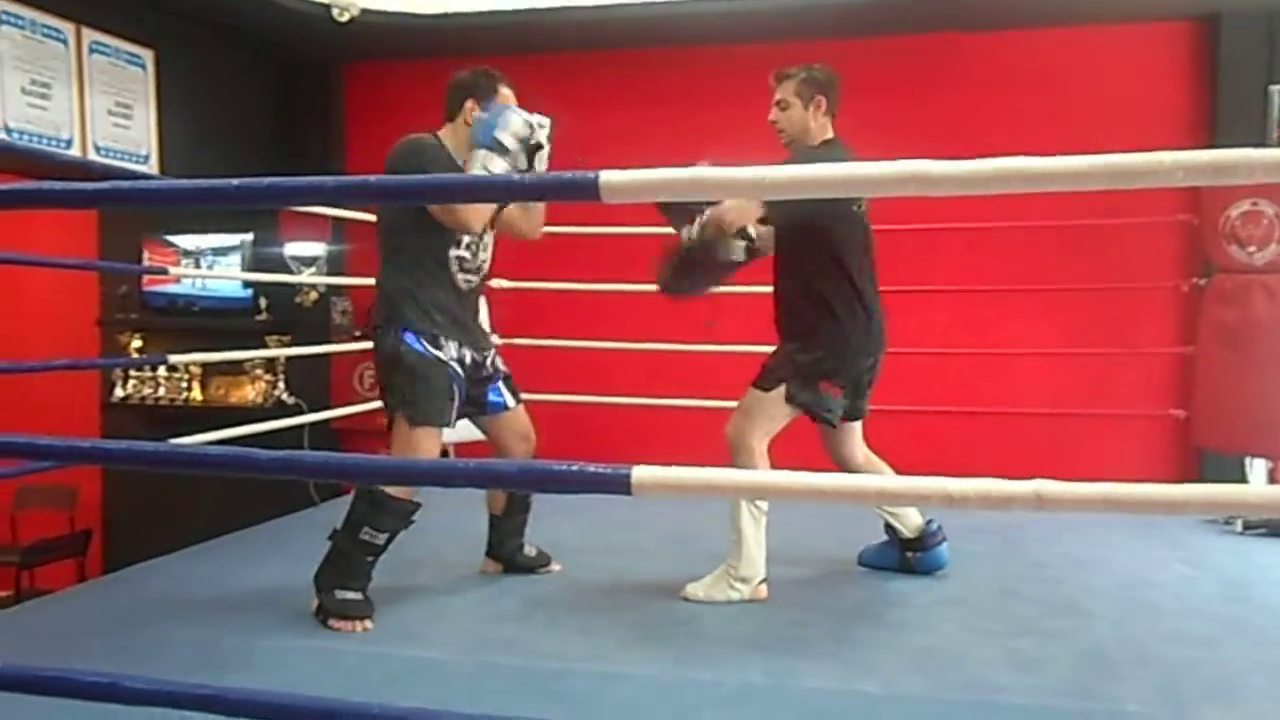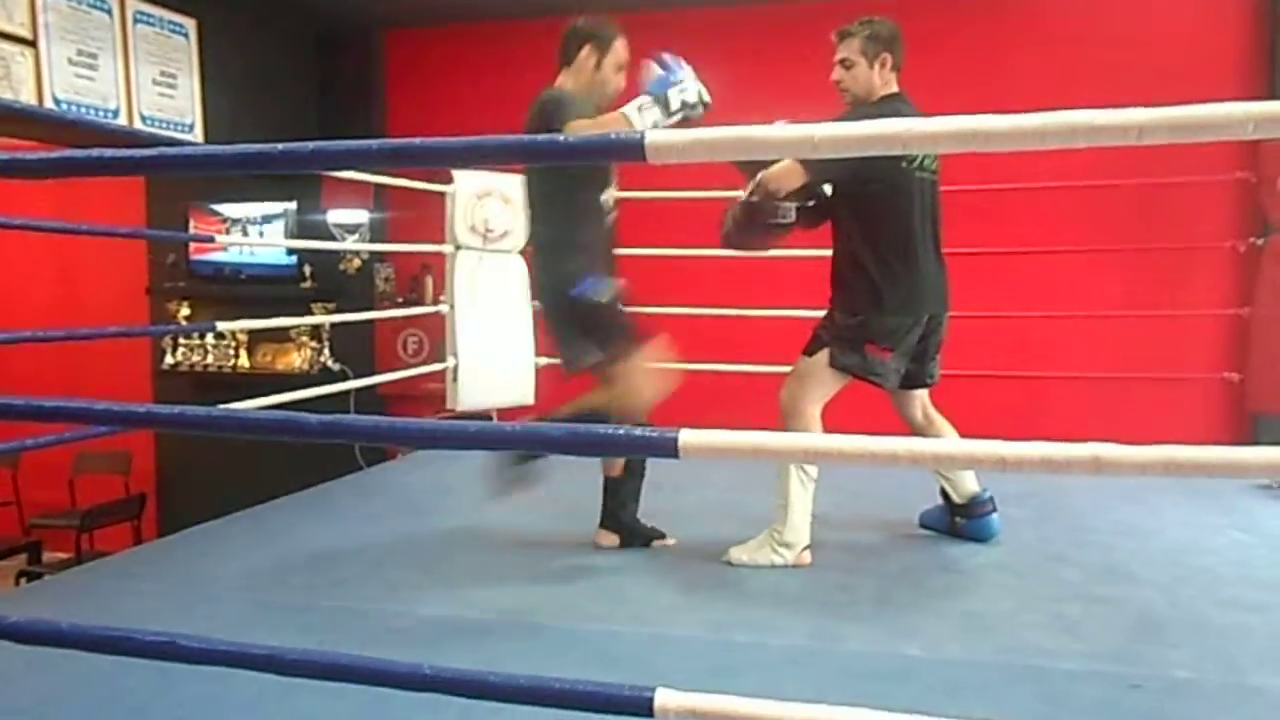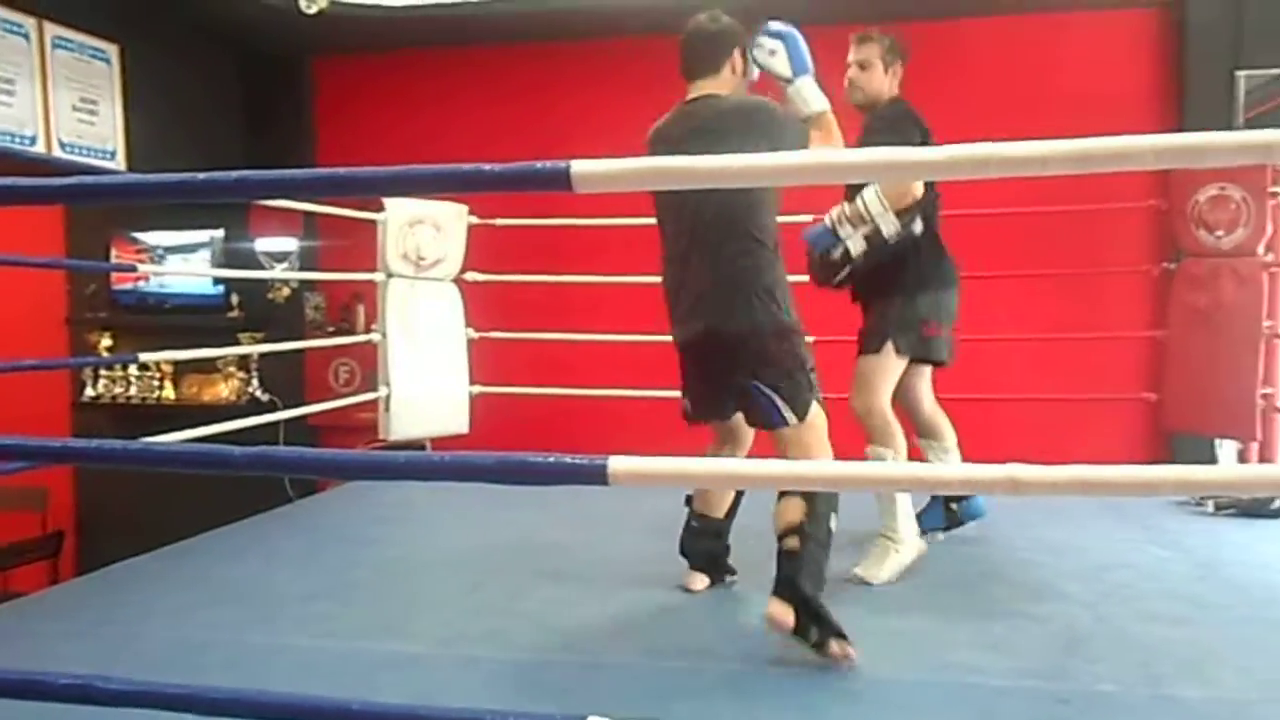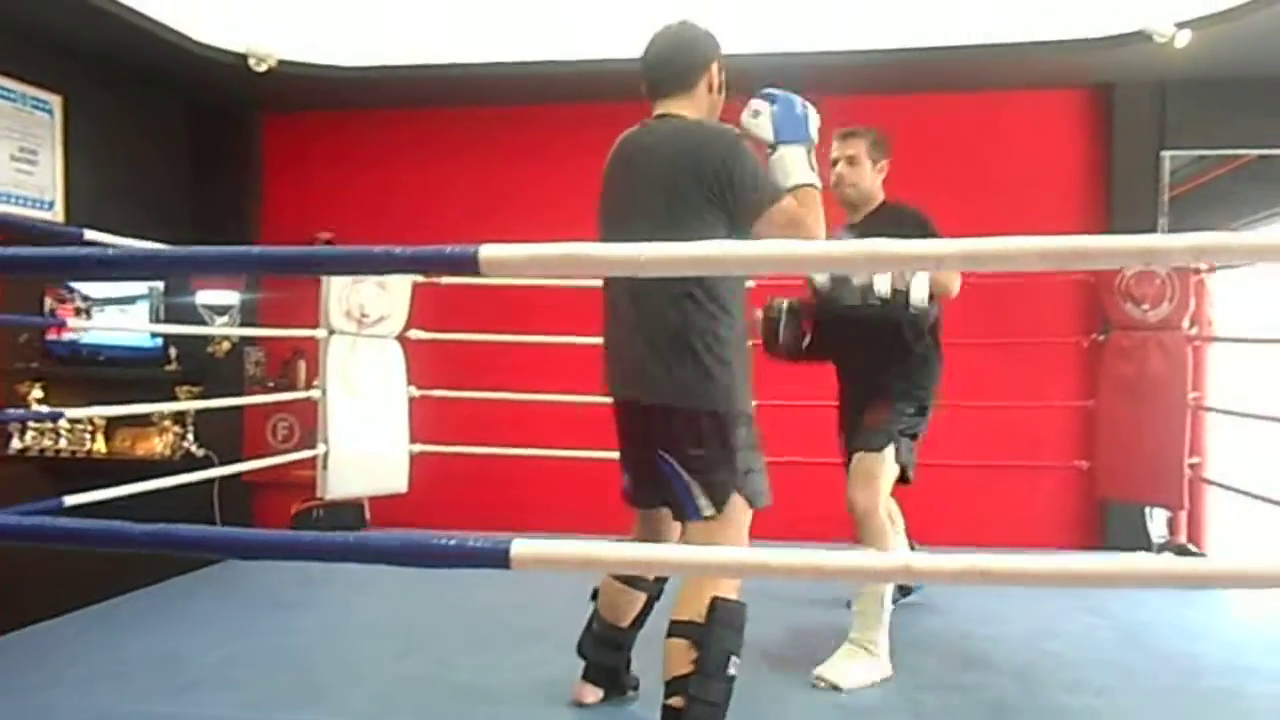
dt=1s
person 1, frame 1
left shoulder: (468, 168)
right shoulder: (416, 154)
left elbow: (527, 228)
right elbow: (469, 218)
left wrist: (530, 160)
right wrist: (497, 151)
left hip: (463, 334)
right hip: (416, 334)
left knee: (519, 441)
right knee: (414, 463)
left ankle: (506, 548)
right ankle: (341, 581)
person 1, frame 2
left shoulder: (576, 108)
right shoulder: (557, 104)
right elbow: (593, 138)
left wrist: (670, 100)
right wrist: (656, 103)
left hip: (583, 282)
right hip: (574, 284)
left knee: (631, 401)
right knee: (642, 391)
left ankle: (618, 522)
person 1, frame 3
left shoulder: (661, 137)
right shoulder: (754, 116)
right elbow: (829, 150)
right wrist: (800, 76)
left hip: (694, 322)
right hip: (754, 318)
left knee: (732, 437)
right knee: (809, 452)
left ankle: (703, 559)
right ankle: (797, 595)
person 1, frame 4
left shoulder: (626, 154)
right shoulder: (717, 146)
right elbow: (803, 236)
right wrist: (792, 146)
left hip: (639, 383)
right hip: (696, 387)
left knee: (656, 530)
right knee: (720, 554)
person 2, frame 1
left shoulder: (818, 167)
right shoulder: (830, 168)
left elbow: (733, 216)
right elbow: (772, 234)
left wrist: (704, 223)
right wrist: (743, 237)
left hip: (828, 336)
right hip: (851, 332)
left knee: (745, 434)
right knee: (846, 448)
left ankle: (746, 574)
right ankle: (920, 538)
person 2, frame 2
left shoulder: (869, 125)
left elbow: (781, 180)
left wrist: (751, 198)
right wrist: (805, 201)
left hip: (880, 301)
right hip: (922, 296)
left knee: (799, 400)
right knee: (916, 407)
left ankle: (789, 541)
right ankle: (974, 507)
person 2, frame 3
left shoulder: (893, 120)
right shoulder: (888, 125)
left elbow: (907, 187)
left wrist: (839, 228)
right wrist: (848, 240)
left hip: (911, 282)
right hip: (903, 280)
left knee: (869, 400)
right knee: (914, 397)
left ankle: (899, 535)
right ankle: (959, 497)
person 2, frame 4
left shoulder: (904, 222)
right shoulder: (839, 239)
left elbow: (947, 283)
left wrist: (883, 278)
right wrist: (794, 322)
left hip: (902, 382)
right hip: (860, 383)
left knee: (864, 497)
right knee: (871, 493)
left ankle: (869, 647)
